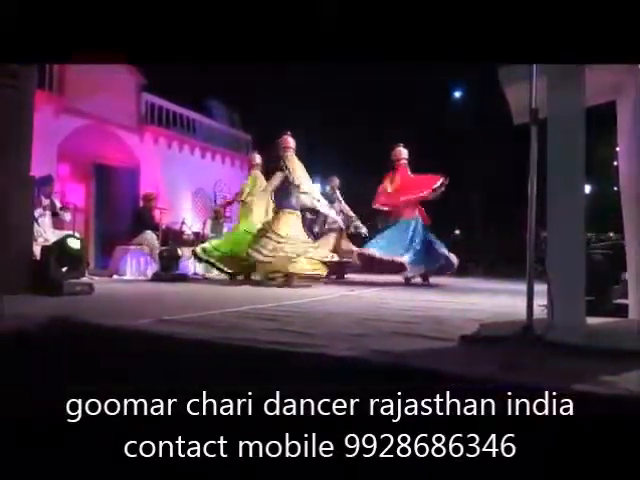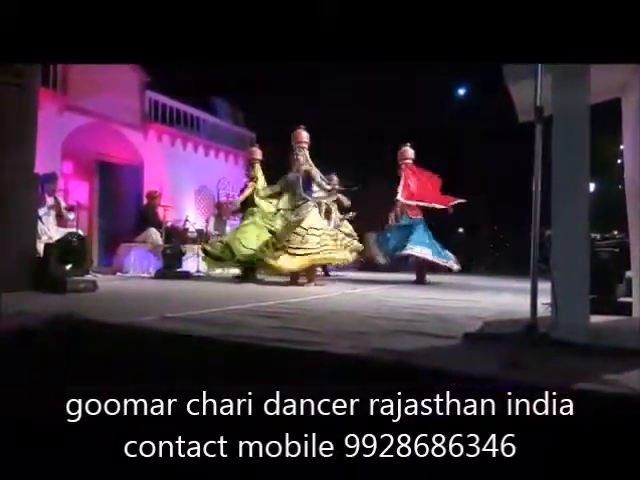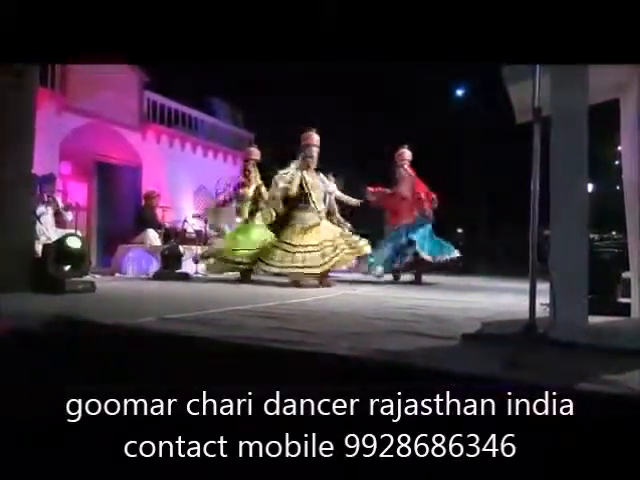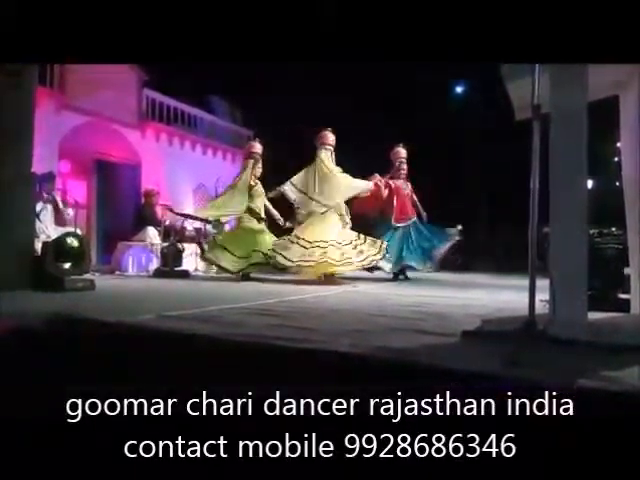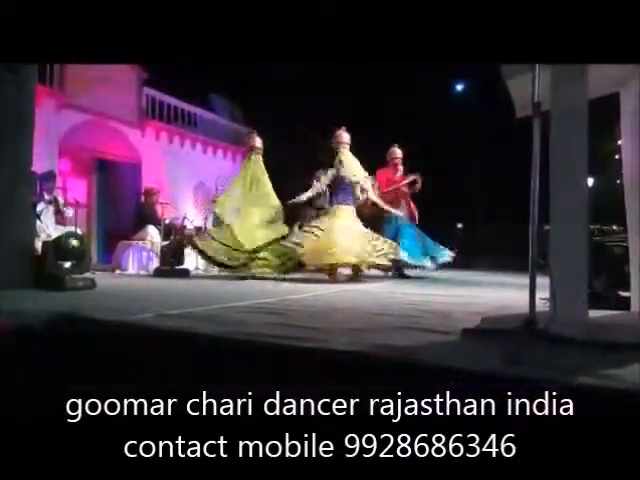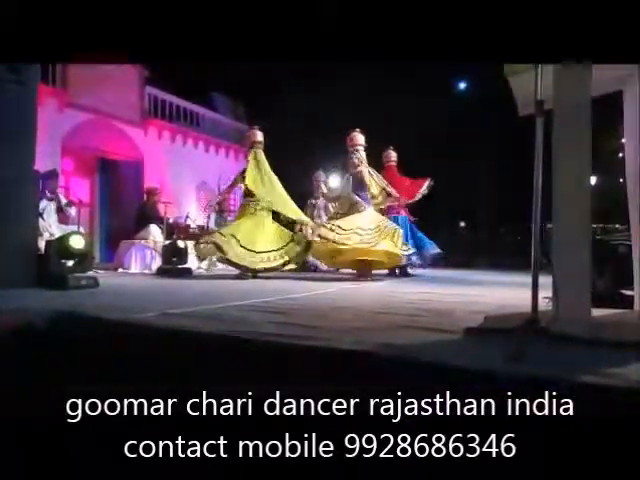
dt=0.3s
person 1, frame 1
left shoulder: (280, 175)
right shoulder: (298, 177)
left elbow: (266, 190)
left hip: (284, 215)
right hip: (293, 215)
left knee: (280, 245)
right knee: (292, 245)
right ankle: (289, 276)
person 1, frame 2
left shoulder: (311, 171)
right shoulder: (290, 176)
left elbow: (323, 185)
right elbow: (277, 189)
left wrist: (329, 190)
right wrist: (262, 193)
left hip: (310, 213)
right hip: (295, 216)
left knee: (310, 246)
right knee: (292, 245)
left ankle: (311, 277)
right ankle: (294, 275)
person 1, frame 3
left shoulder: (319, 176)
right shoulder: (298, 174)
left elbow: (331, 190)
left hip: (319, 218)
right hip: (303, 216)
left knee: (327, 244)
right knee: (298, 246)
left ankle: (323, 277)
right ankle: (295, 277)
person 1, frame 4
left shoulder: (313, 173)
right shoulder: (330, 174)
left elbow: (294, 185)
right elbow: (347, 185)
right wrist: (366, 185)
left hip: (322, 215)
right hip: (328, 215)
right knee: (328, 244)
left ankle: (327, 274)
person 1, frame 5
left shoulder: (333, 172)
right shoulder: (355, 173)
left elbow: (320, 186)
right elbow: (366, 189)
left wrist: (305, 196)
left hip: (338, 211)
right hip: (350, 211)
left knee: (331, 239)
right knee: (354, 242)
left ankle: (333, 273)
right ankle: (356, 272)
person 1, frame 6
left shoulder: (363, 171)
right shoulder: (351, 176)
left hip: (364, 212)
right hip: (353, 212)
left knee: (362, 239)
left ankle: (365, 270)
right ankle: (363, 270)
person 2, frame 1
left shoulder: (252, 178)
right shoulder: (262, 184)
left elbow: (238, 197)
right elbow: (267, 204)
left wrist: (224, 205)
left hip: (248, 222)
right hip: (257, 222)
right knee: (242, 248)
left ankle: (245, 274)
right ankle: (245, 273)
person 2, frame 2
left shoulder: (253, 184)
right shoulder: (255, 184)
left elbow: (243, 196)
left wrist: (236, 202)
left hip: (253, 219)
right hip: (249, 219)
left knee: (248, 245)
right knee: (248, 247)
left ankle: (250, 273)
right ankle: (247, 273)
person 2, frame 3
left shoulder: (259, 187)
right shoulder: (239, 187)
left elbow: (265, 201)
left wrist: (269, 211)
left hip: (255, 223)
right hip: (241, 223)
left knee: (251, 246)
right knee: (238, 246)
left ankle: (246, 274)
right ankle: (244, 274)
person 2, frame 4
left shoulder: (258, 184)
right shoulder: (246, 182)
left elbow: (264, 201)
left wrist: (276, 215)
left hip: (258, 221)
right hip: (249, 219)
left ankle: (244, 271)
right ankle: (244, 272)
person 2, frame 5
left shoulder: (243, 176)
right shoulder: (261, 177)
left elbow: (234, 194)
right elbow: (268, 197)
left hip: (243, 214)
right hip: (256, 215)
left knee: (239, 241)
left ankle: (245, 268)
right ankle: (250, 269)
person 2, frame 6
left shoulder: (245, 173)
right shoulder: (268, 175)
left elbow: (229, 189)
right elbow: (277, 193)
left hip: (249, 211)
right hip: (264, 213)
left knee: (245, 239)
right knee: (261, 241)
left ankle: (247, 269)
right ankle: (256, 270)
person 3, frame 1
left shoulder: (391, 181)
right shoulder: (409, 178)
left elbow: (382, 200)
left hip: (398, 220)
right hip: (411, 219)
right knee: (414, 247)
left ankle: (409, 275)
right ankle: (424, 275)
person 3, frame 2
left shoulder: (406, 179)
right shoulder: (416, 181)
left elbow: (401, 196)
left wrist: (394, 211)
left hip: (408, 218)
right hip: (414, 217)
left knee: (415, 248)
right knee: (418, 249)
left ankle: (421, 276)
right ankle: (421, 275)
person 3, frame 3
left shoulder: (414, 184)
right shoulder: (394, 189)
left elbow: (424, 198)
right elbow: (386, 202)
left wrist: (428, 211)
right wrist: (372, 195)
left hip: (413, 221)
right hip: (398, 224)
left knee: (416, 246)
right knee: (395, 247)
person 3, frame 4
left shoulder: (407, 185)
right shoulder: (390, 183)
left elbow: (414, 199)
right elbow: (383, 197)
left wrist: (421, 211)
right wrist: (378, 184)
left hip: (410, 219)
right hip: (395, 220)
left knee: (410, 244)
right knee: (396, 245)
left ankle: (402, 270)
right ankle: (396, 271)
person 3, frame 5
left shoulder: (401, 184)
right shoulder: (392, 181)
left elbow: (405, 195)
left wrist: (414, 188)
right wrist: (409, 181)
left hip: (404, 216)
right hip: (396, 215)
left knee: (406, 240)
right knee: (400, 241)
left ankle: (399, 269)
right ankle: (398, 269)
person 3, frame 6
left shoulder: (386, 176)
right shoulder: (392, 175)
right elbow: (406, 185)
right wrist: (425, 184)
left hip: (391, 214)
right hip: (398, 214)
left ankle: (393, 268)
right ankle: (402, 269)
